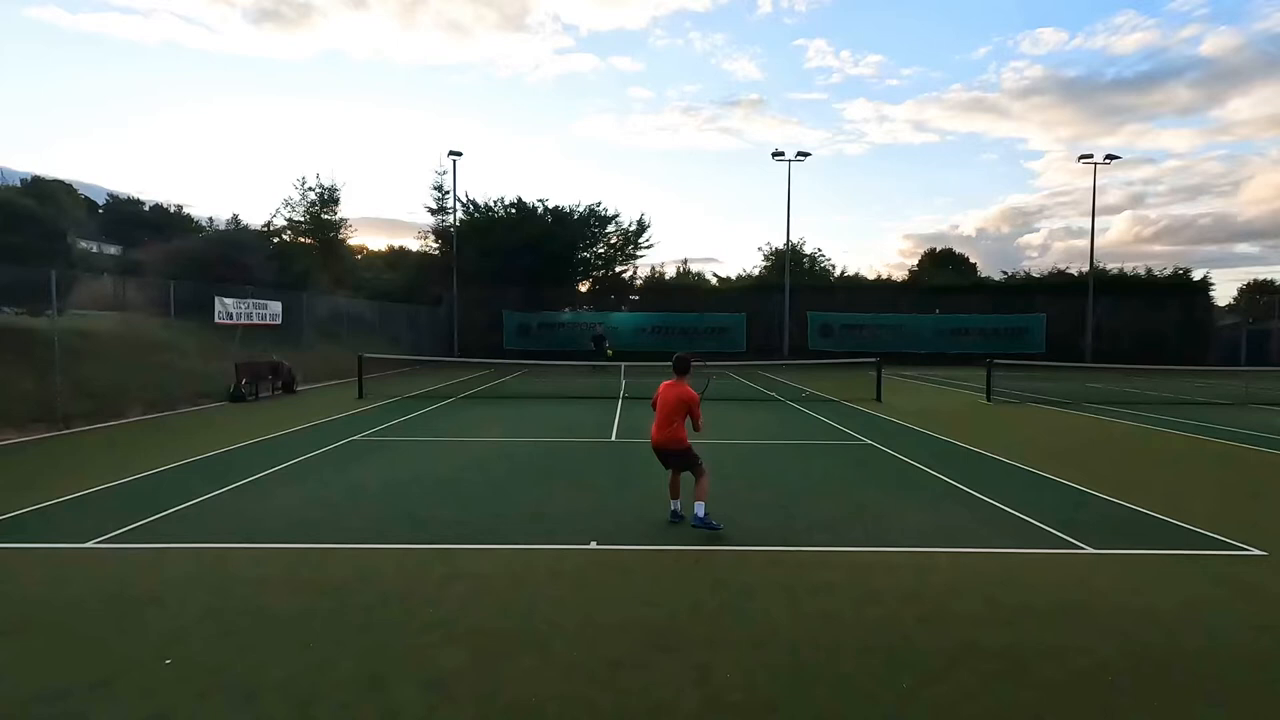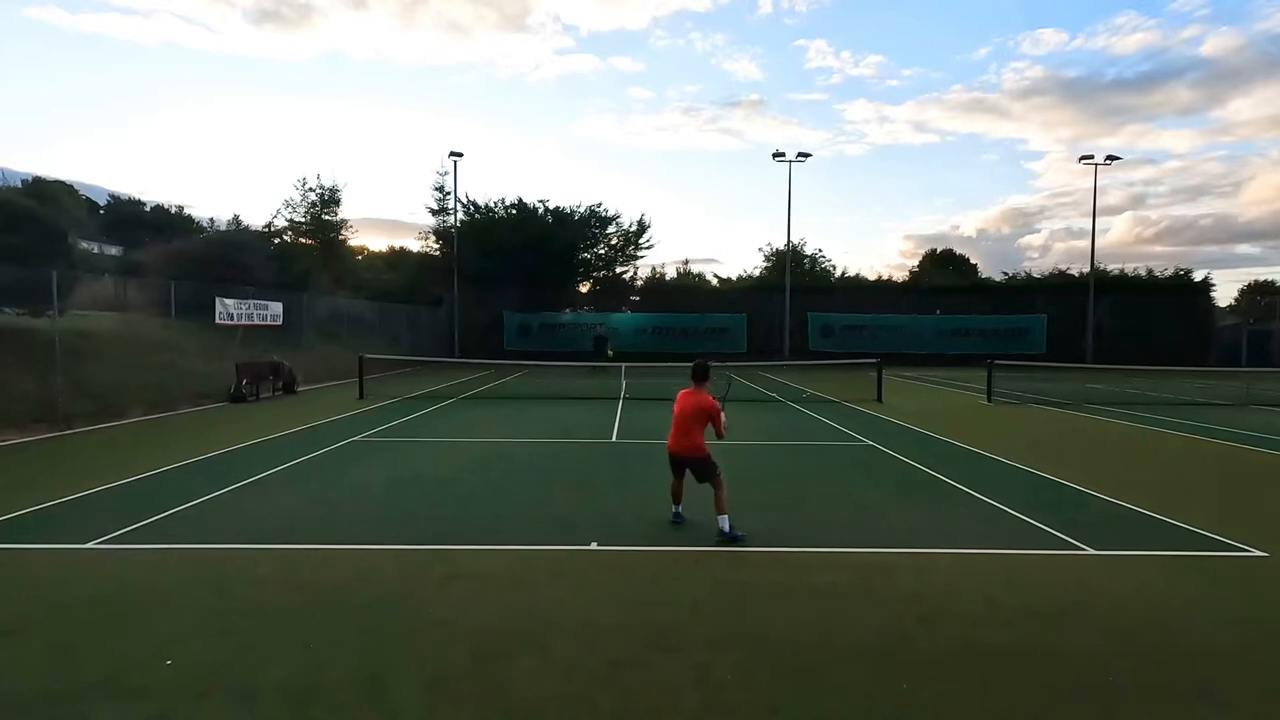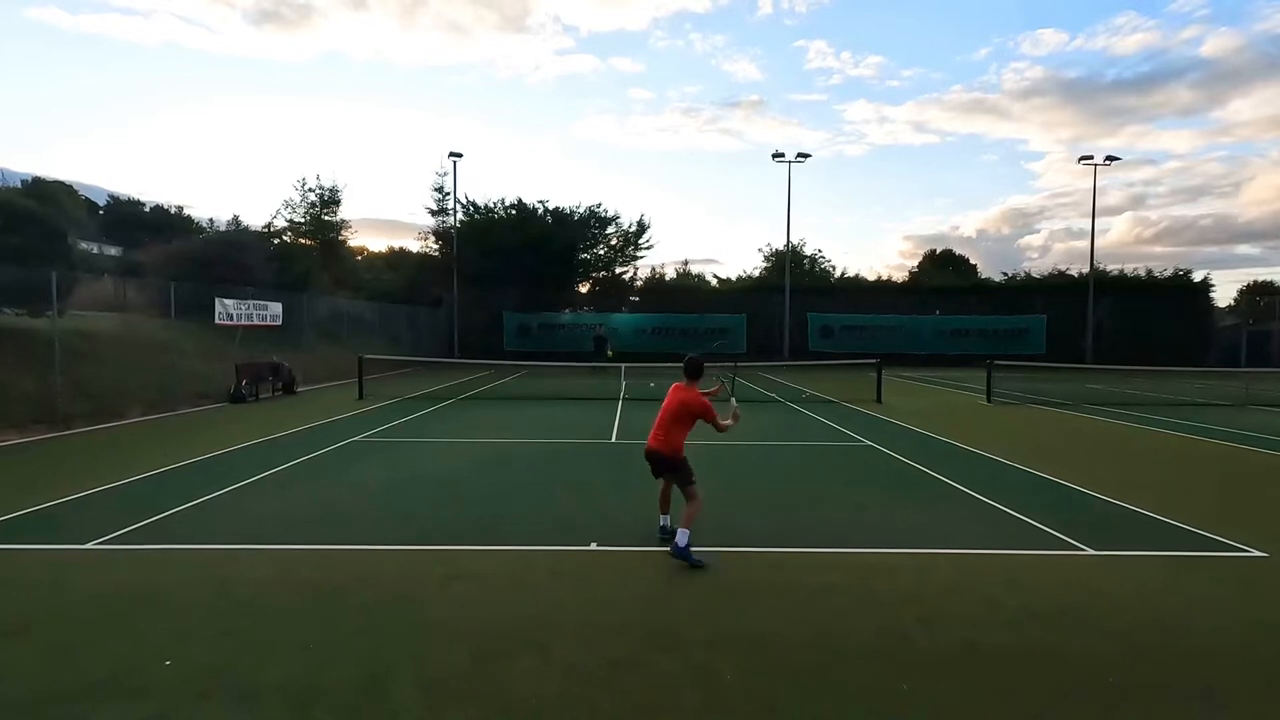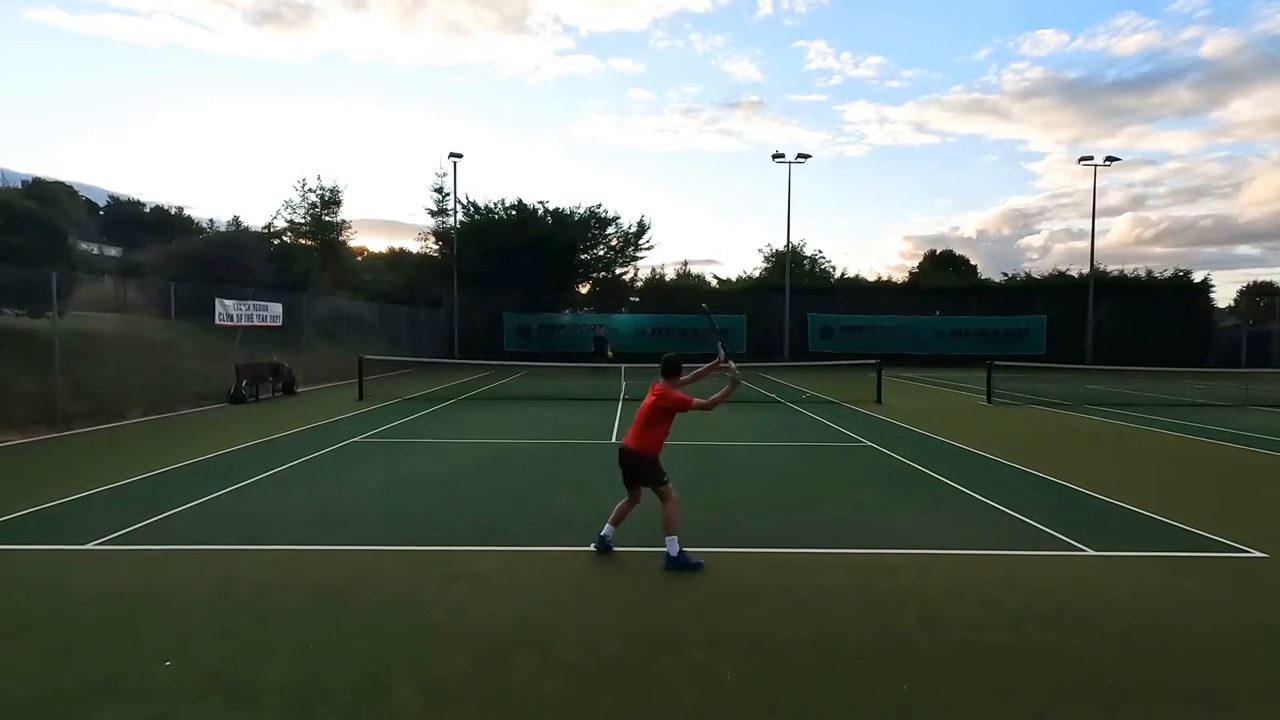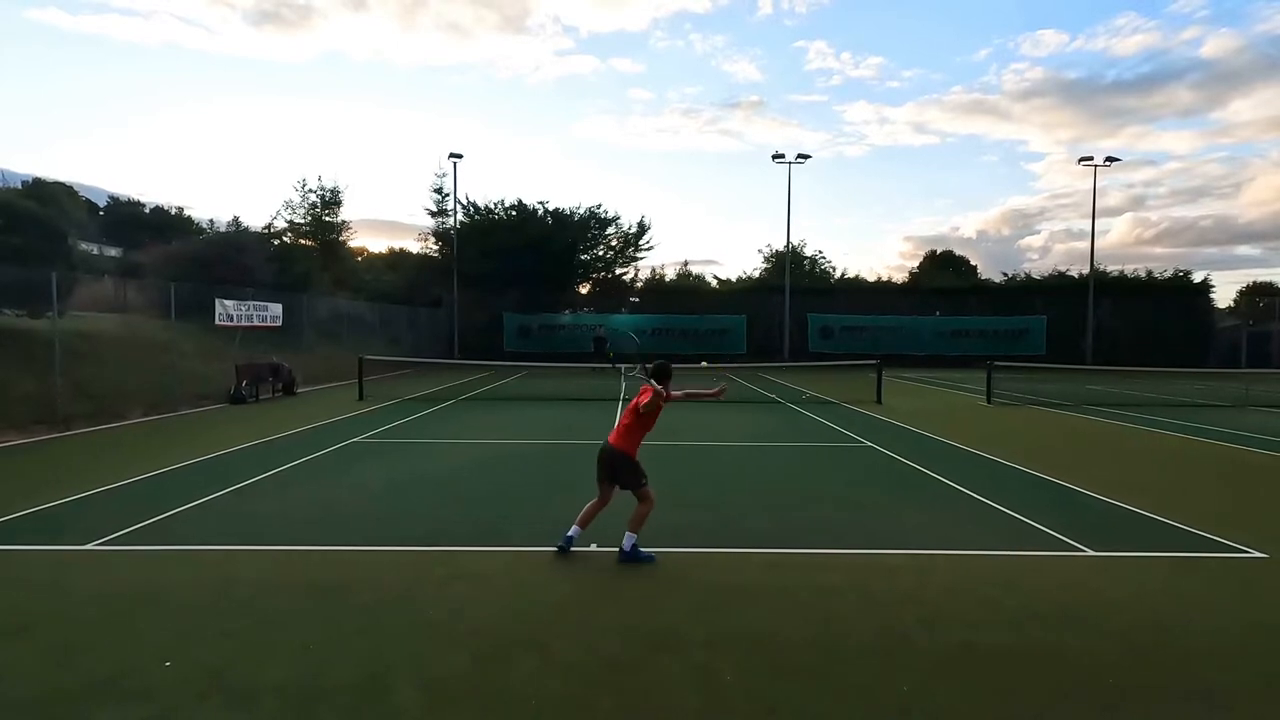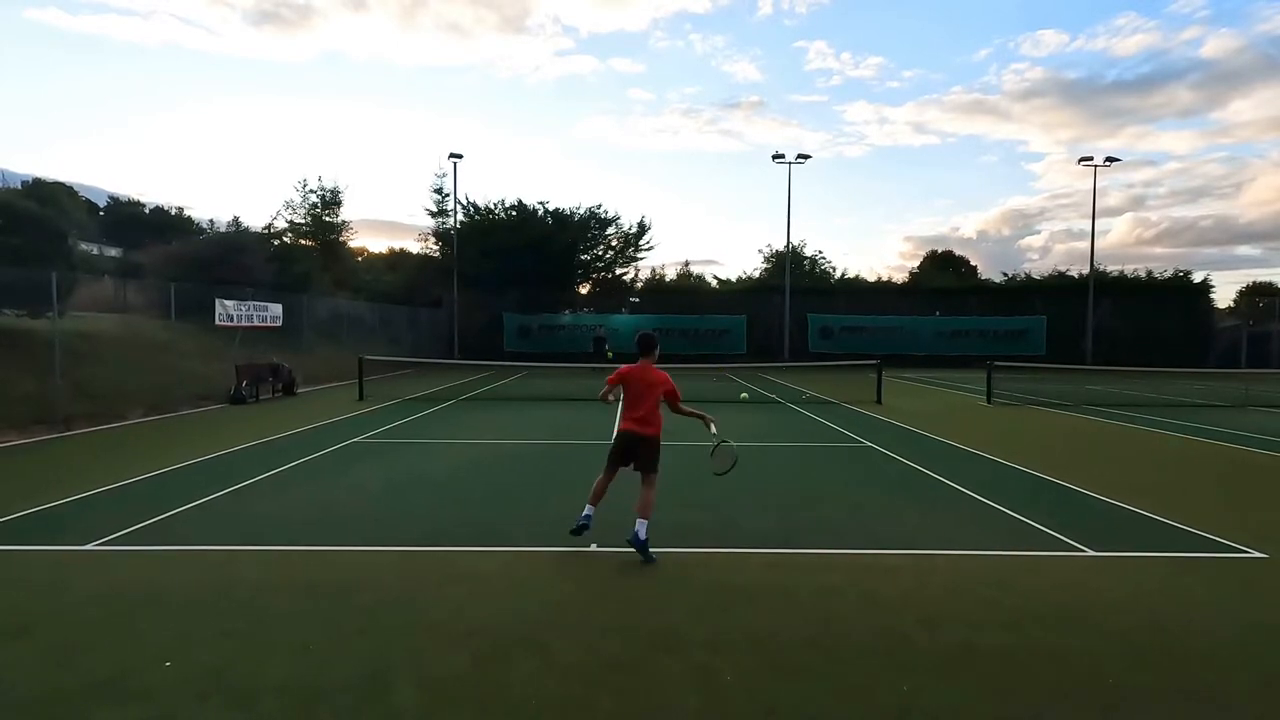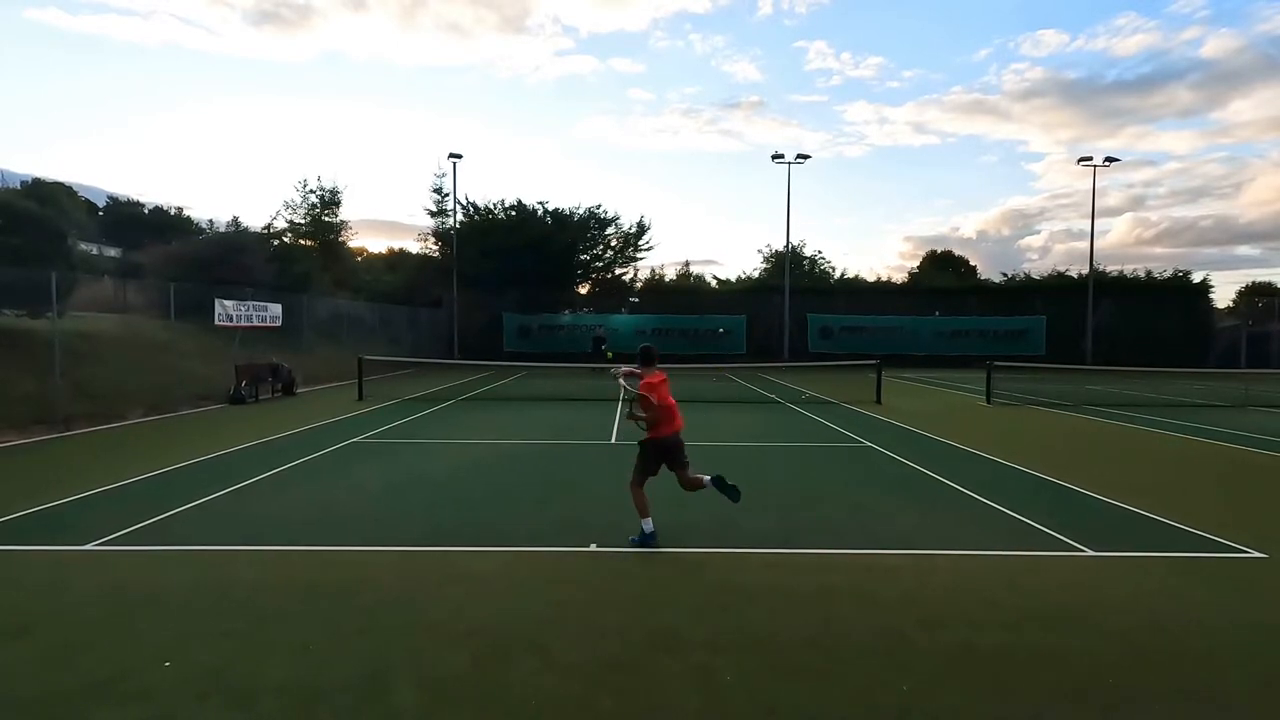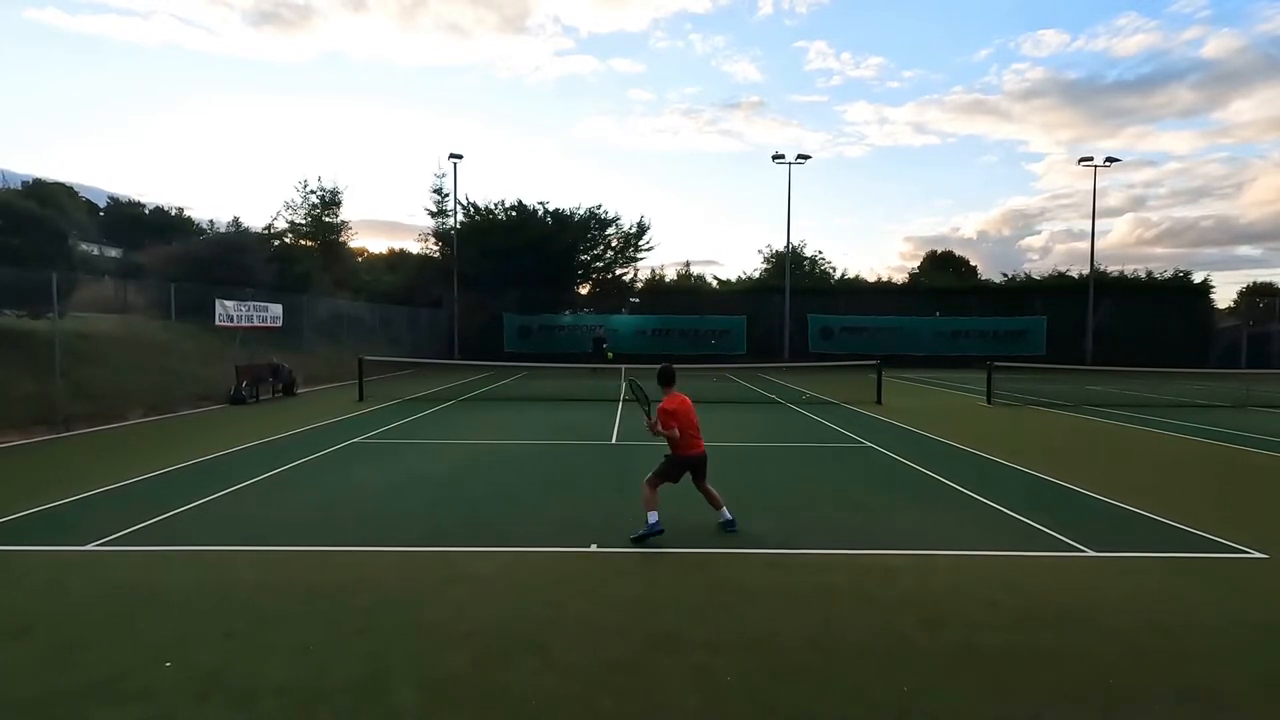
dt=0.3s
person 1, frame 1
left shoulder: (663, 387)
right shoulder: (691, 396)
right elbow: (697, 428)
right wrist: (700, 418)
left hip: (657, 442)
right hip: (677, 444)
left knee: (675, 471)
right knee: (701, 474)
left ankle: (675, 511)
right ankle: (700, 516)
person 1, frame 2
left shoulder: (681, 395)
right shoulder: (711, 404)
right elbow: (720, 436)
right wrist: (723, 423)
left hip: (674, 450)
right hip: (696, 452)
left knee: (678, 476)
right knee: (718, 485)
left ankle: (676, 512)
right ankle: (725, 529)
person 1, frame 3
left shoulder: (674, 388)
right shoulder: (701, 403)
right elbow: (720, 427)
left wrist: (712, 391)
right wrist: (733, 420)
left hip: (651, 448)
right hip: (670, 453)
left knee: (668, 480)
right knee: (693, 498)
left ankle: (665, 527)
right ankle: (680, 546)
person 1, frame 4
left shoulder: (657, 387)
right shoulder: (671, 397)
left elbow: (685, 380)
right elbow: (706, 405)
left wrist: (714, 364)
right wrist: (732, 385)
left hip: (627, 449)
right hip: (644, 454)
left knee: (633, 497)
right knee: (669, 499)
left ankle: (604, 538)
right ankle: (674, 554)
person 1, frame 5
left shoulder: (649, 391)
right shoulder: (650, 396)
left elbow: (682, 394)
right elbow: (640, 408)
left wrist: (710, 393)
right wrist: (657, 397)
left hip: (609, 449)
right hip: (622, 454)
left knee: (602, 499)
right knee: (646, 500)
left ankle: (568, 538)
right ankle: (627, 549)
person 1, frame 6
left shoulder: (625, 372)
right shoulder: (663, 378)
left elbow: (603, 396)
right elbow: (678, 409)
left wrist: (611, 398)
right wrist: (702, 416)
left hip: (626, 434)
right hip: (650, 437)
left knee: (607, 475)
right knee: (648, 486)
left ankle: (586, 518)
right ankle: (640, 536)
person 1, frame 7
left shoulder: (644, 386)
right shoulder: (661, 377)
left elbow: (654, 416)
right elbow: (644, 374)
left wrist: (635, 416)
right wrist: (627, 371)
left hip: (657, 440)
right hip: (674, 437)
left knee: (636, 484)
right knee: (686, 481)
left ankle: (648, 532)
right ankle: (713, 482)
person 1, frame 8
left shoulder: (664, 407)
right shoulder: (685, 400)
left elbow: (675, 436)
left wrist: (657, 430)
right wrist: (659, 424)
left hip: (683, 455)
right hip: (700, 452)
left knee: (649, 484)
right knee: (702, 486)
left ankle: (653, 524)
right ankle: (728, 519)
